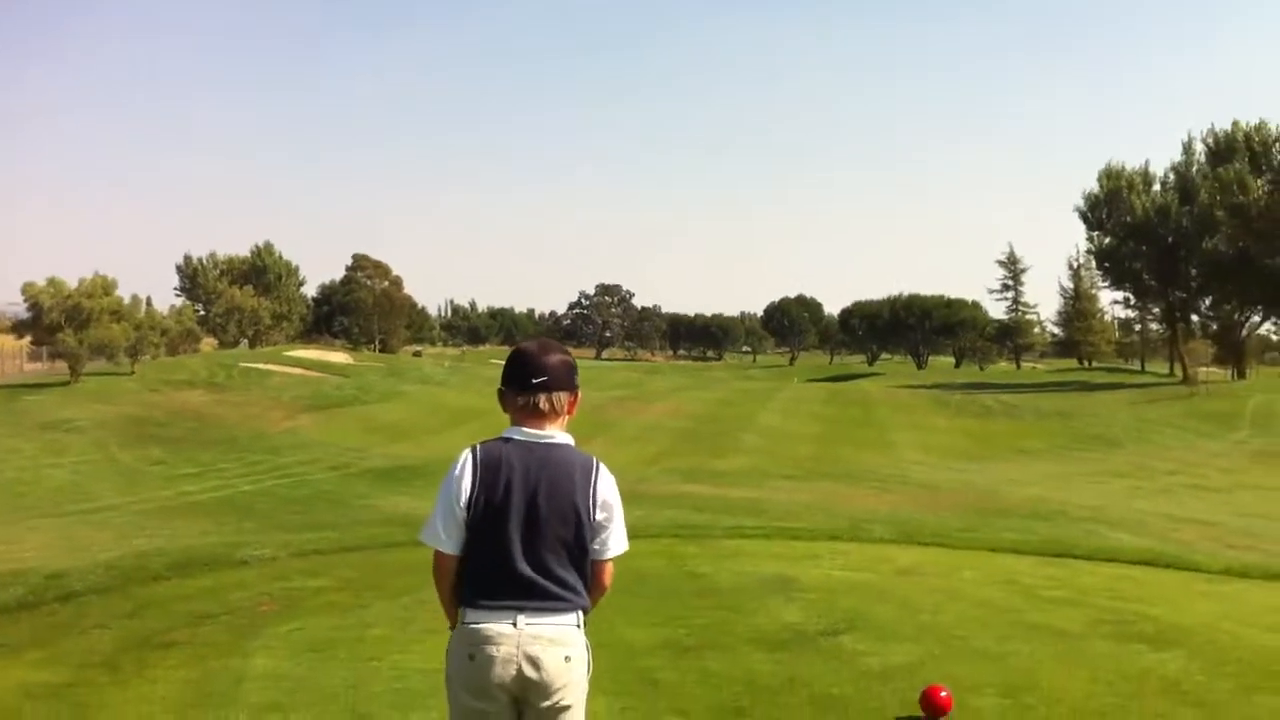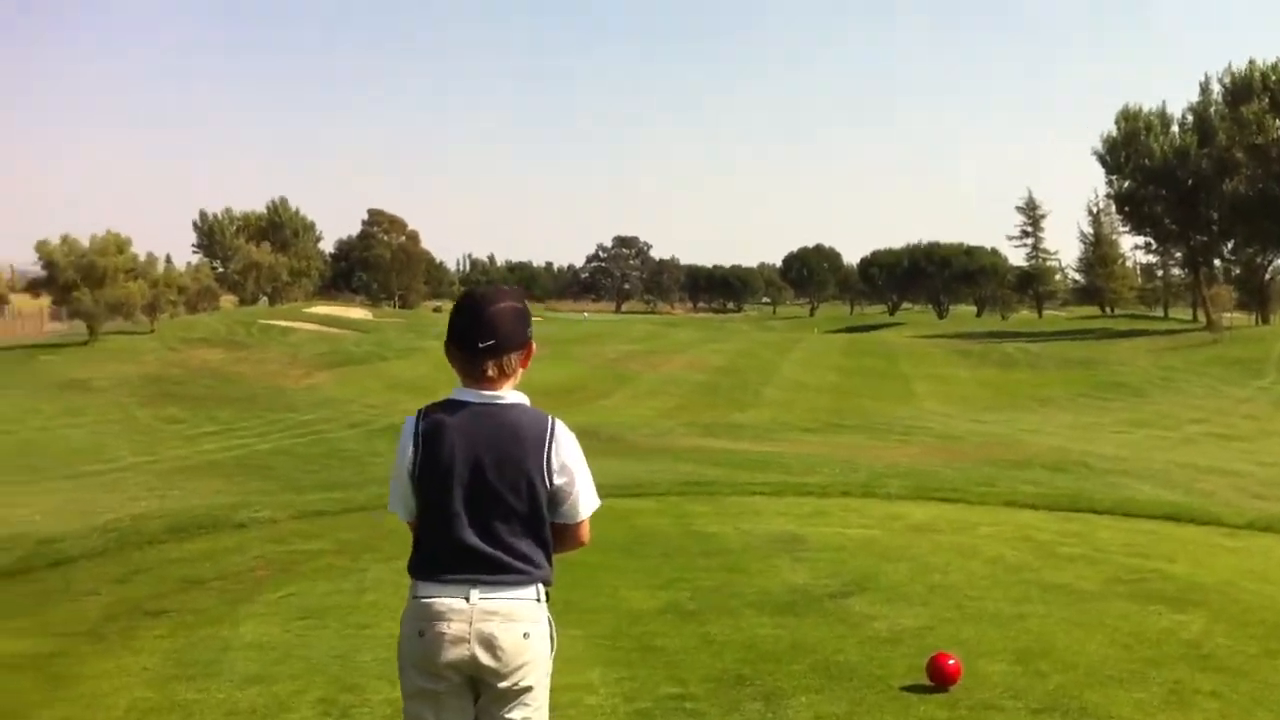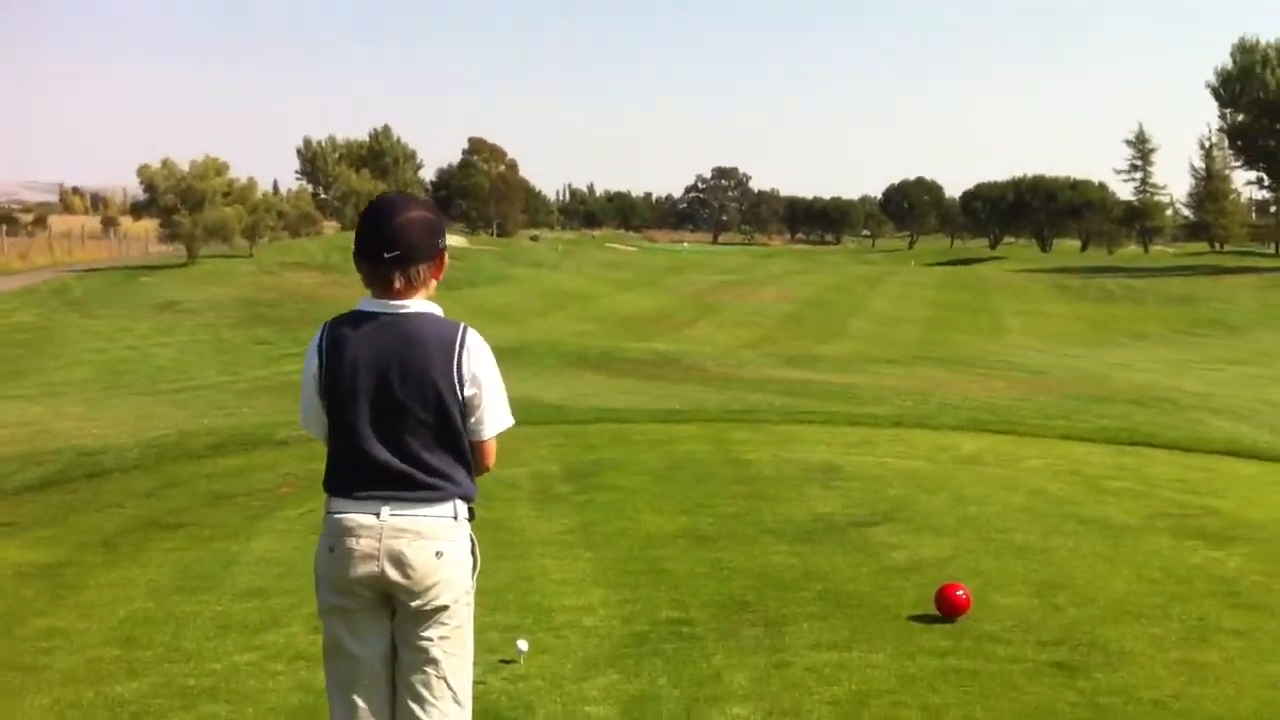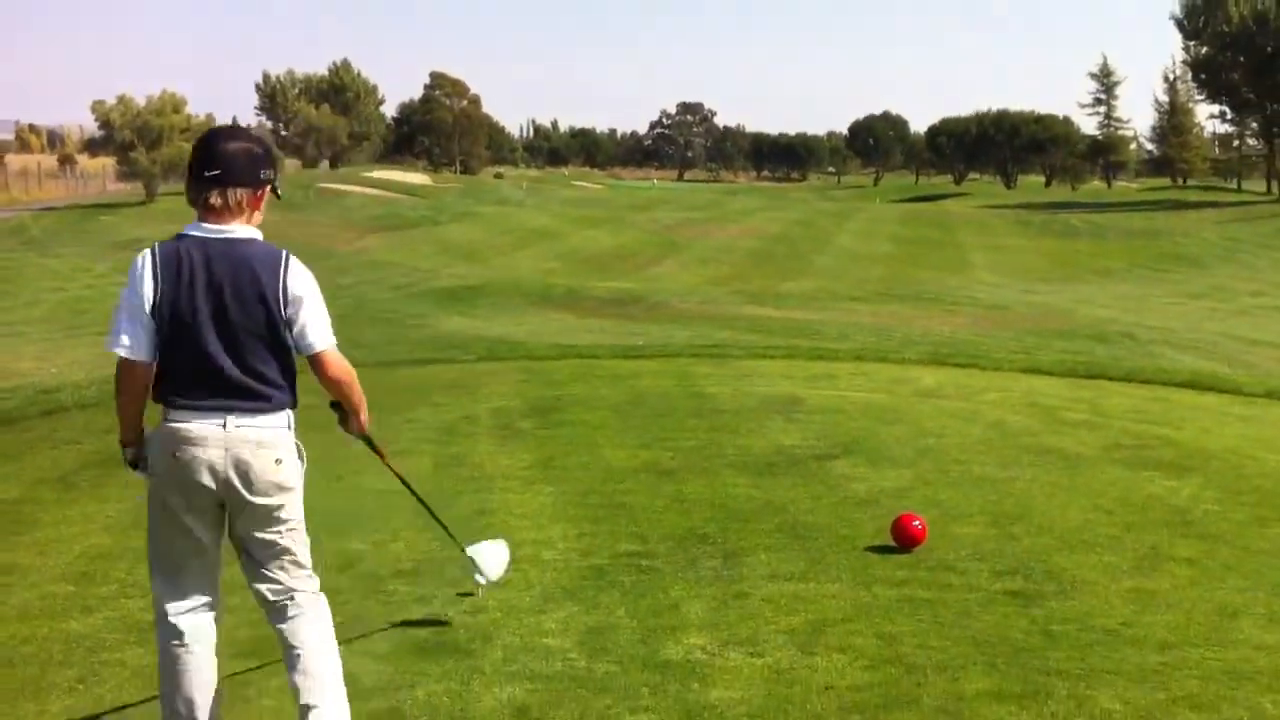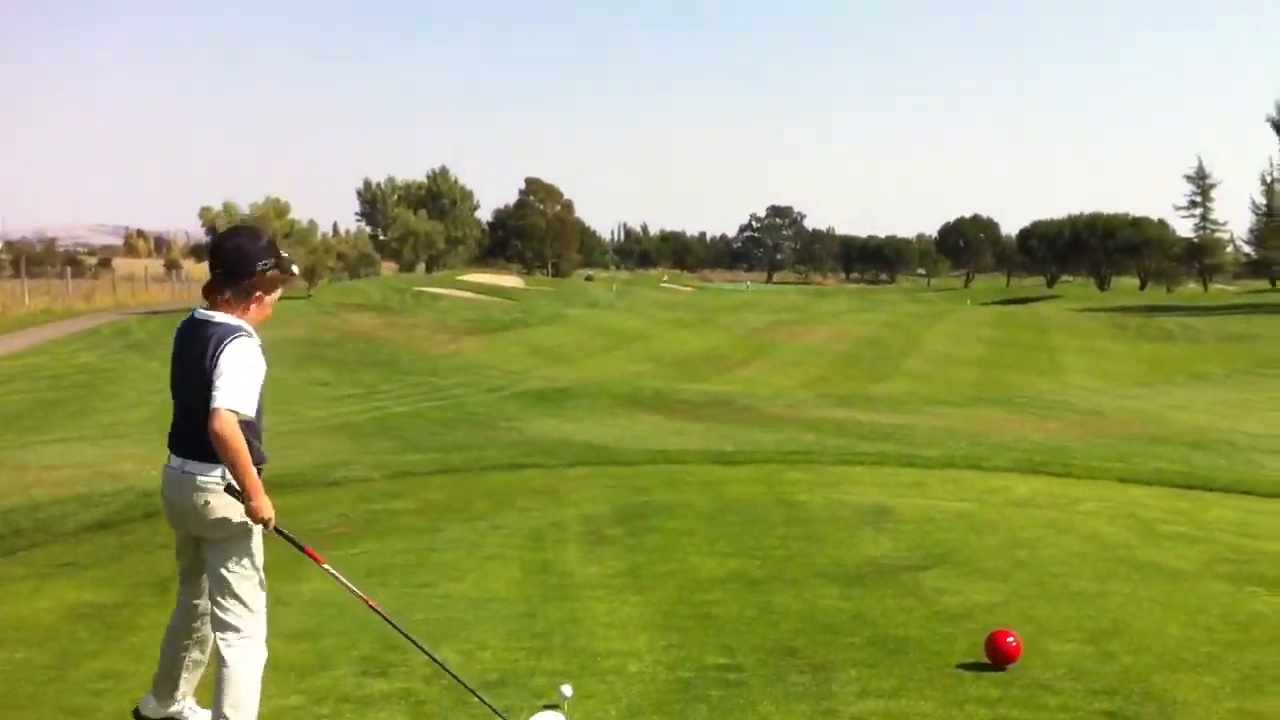
dt=1s
person 1, frame 1
left shoulder: (473, 463)
right shoulder: (593, 474)
left elbow: (446, 564)
right elbow: (602, 577)
left hip: (483, 640)
right hip: (559, 642)
person 1, frame 2
left shoulder: (420, 428)
right shoulder: (550, 434)
left elbow: (416, 524)
right elbow: (577, 533)
left hip: (435, 614)
right hip: (517, 616)
person 1, frame 3
left shoulder: (328, 341)
right shoulder: (463, 345)
left elbow: (330, 439)
right elbow: (484, 458)
left hip: (348, 533)
right hip: (434, 536)
person 1, frame 4
left shoulder: (153, 265)
right shoulder: (285, 270)
left elbow: (133, 370)
right elbow: (330, 367)
left wrist: (131, 440)
right wrist: (358, 413)
left hip: (184, 443)
right hip: (266, 445)
left knee: (184, 604)
right knee: (294, 595)
person 1, frame 5
left shoulder: (188, 329)
right shoulder: (240, 346)
right elbow: (222, 425)
left wrist: (232, 264)
right wrist: (257, 493)
left hip: (179, 479)
right hip: (219, 490)
left knee: (196, 595)
right knee: (240, 627)
